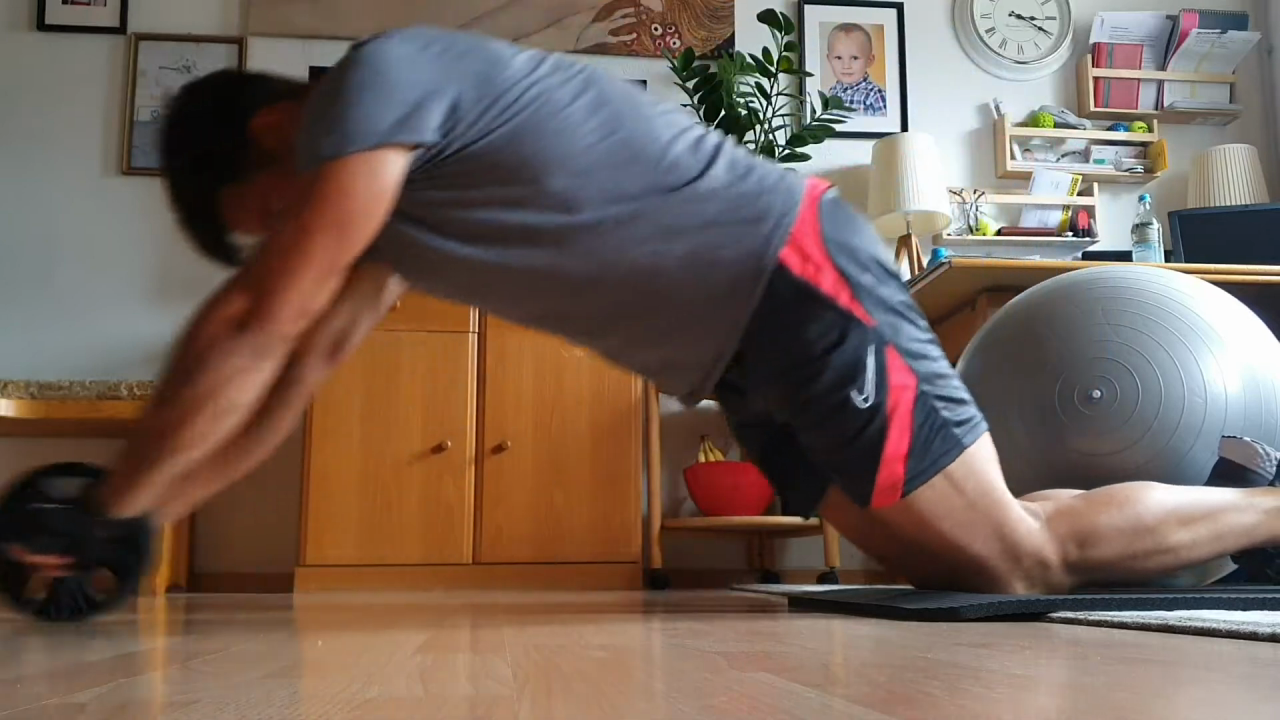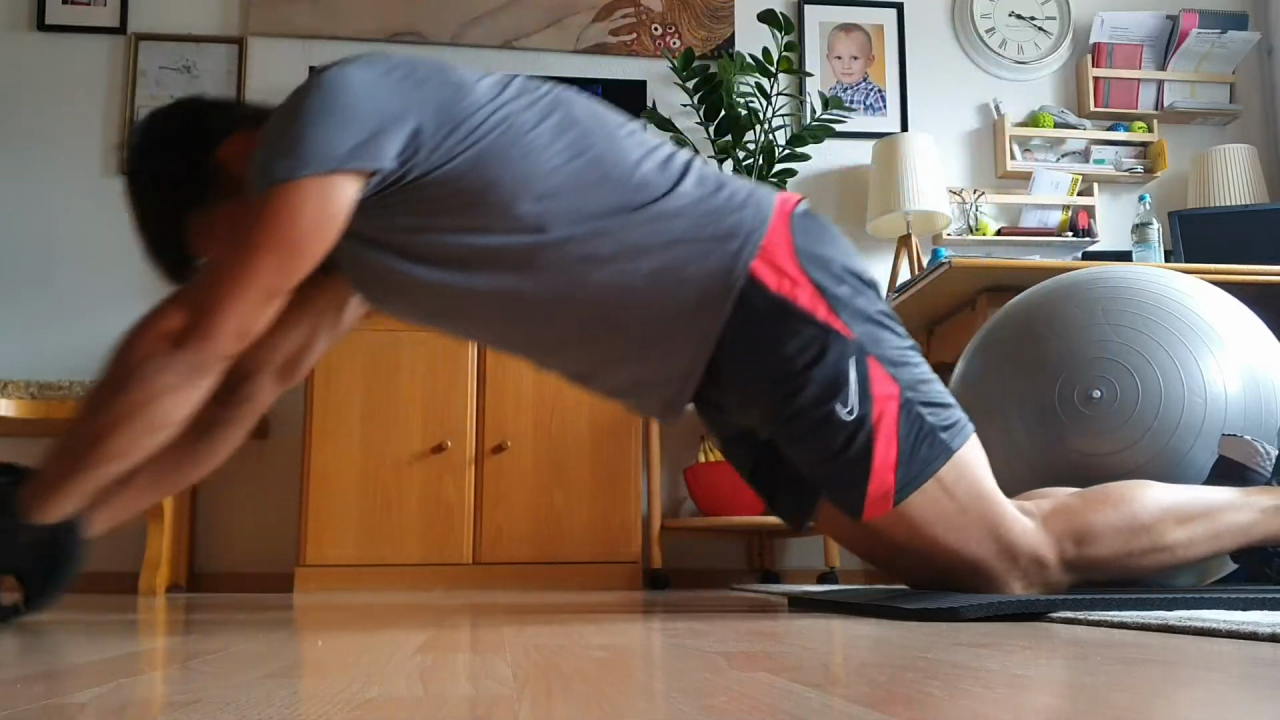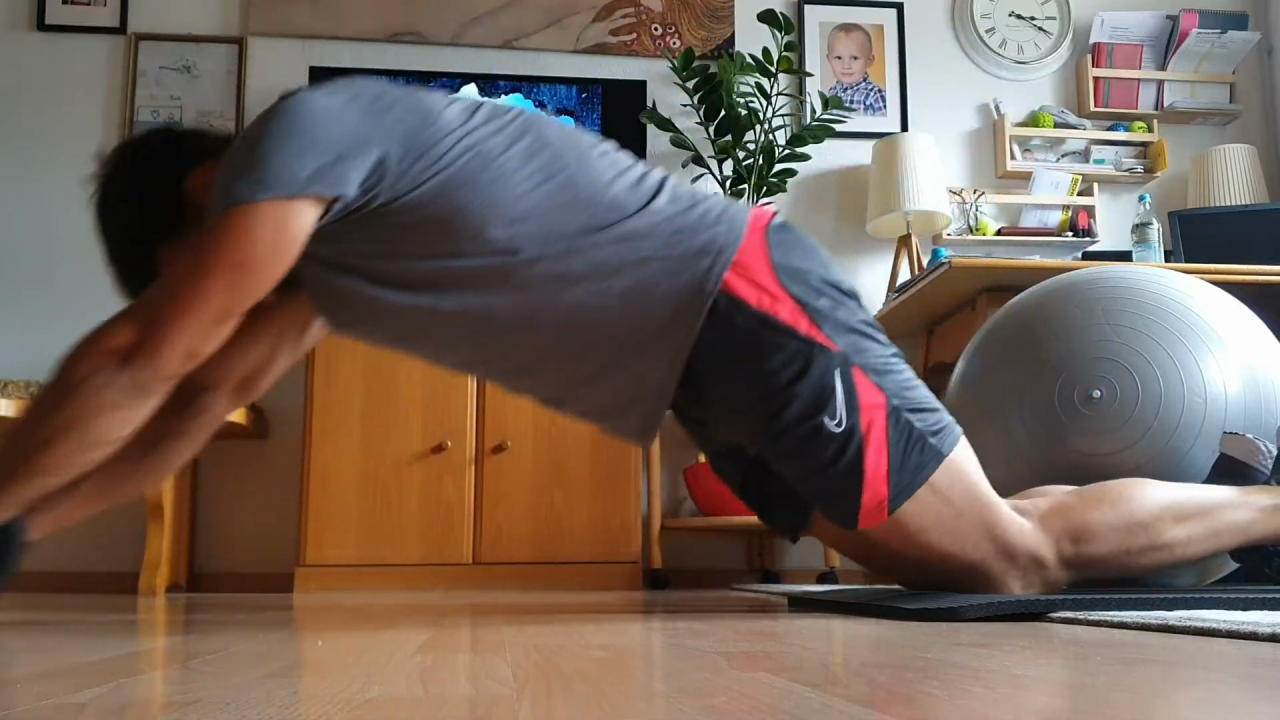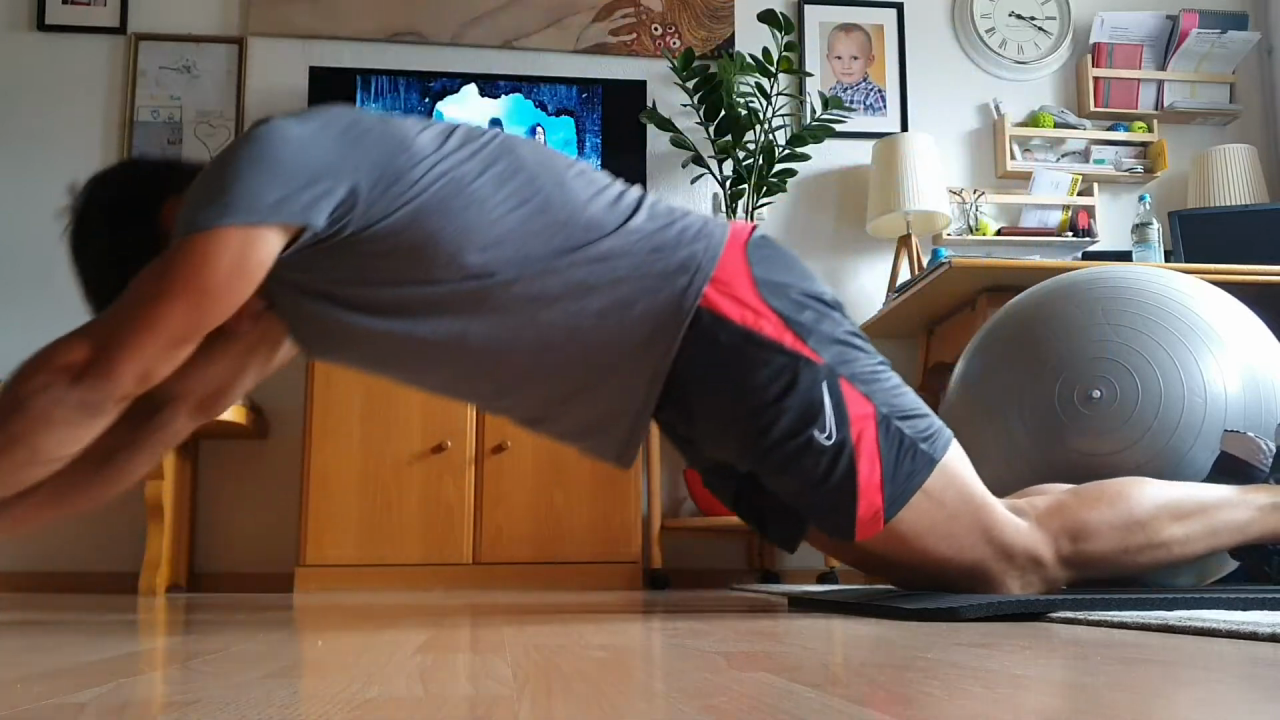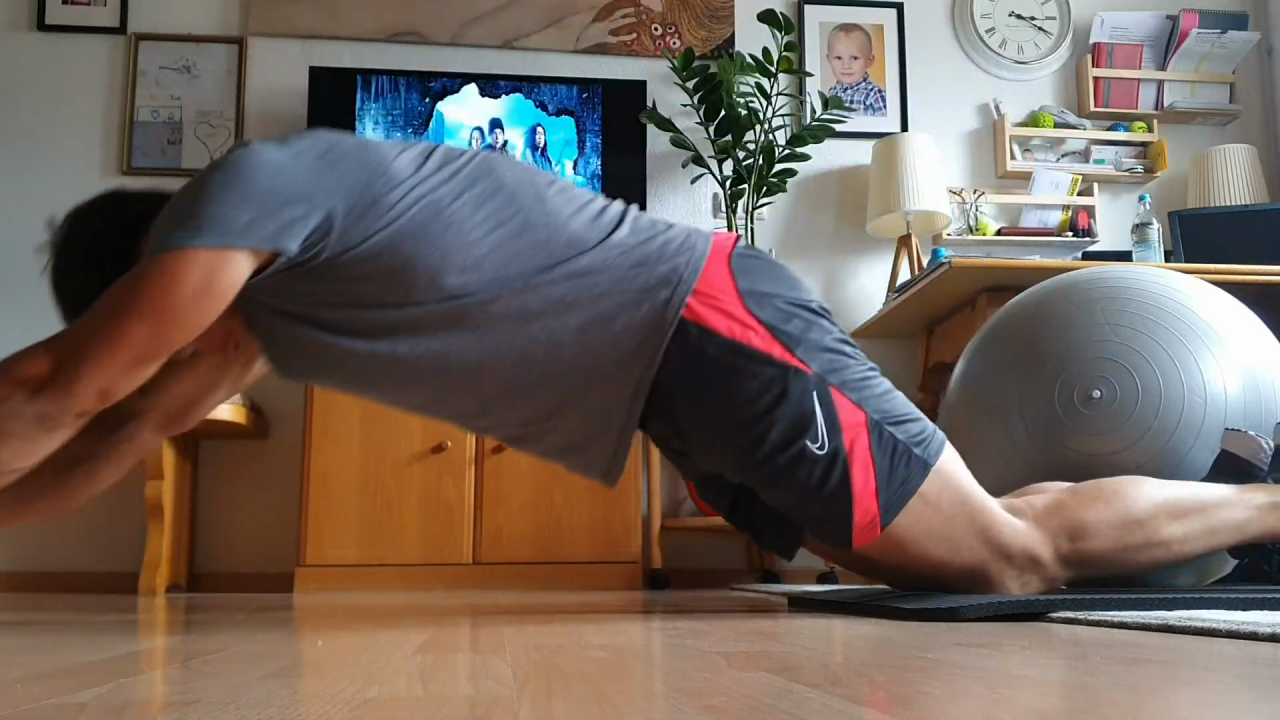
dt=0.1s
person 1, frame 1
left shoulder: (383, 81)
right shoulder: (376, 193)
left elbow: (249, 321)
right elbow: (292, 372)
left wrist: (111, 510)
right wrist: (135, 509)
left hip: (801, 277)
right hip: (752, 329)
left knee: (1015, 556)
right knee: (946, 562)
person 1, frame 2
left shoulder: (336, 109)
right shoulder: (343, 212)
left elbow: (192, 340)
right elbow: (247, 388)
left hip: (774, 296)
right hip: (731, 346)
left knee: (1013, 556)
right knee: (952, 555)
person 1, frame 3
left shoulder: (313, 131)
right shoulder: (318, 244)
left elbow: (139, 355)
right elbow: (202, 401)
left hip: (747, 302)
right hip: (718, 347)
left knee: (1014, 554)
right knee: (979, 552)
person 1, frame 4
left shoulder: (277, 161)
right shoulder: (294, 263)
right elbow: (164, 419)
left hip: (732, 322)
right hip: (704, 362)
left knee: (1015, 553)
right knee: (982, 550)
person 1, frame 5
left shoulder: (258, 184)
right shoulder: (267, 291)
right elbow: (131, 422)
left hip: (710, 327)
right hip: (691, 367)
left knee: (1014, 552)
right knee: (991, 547)
